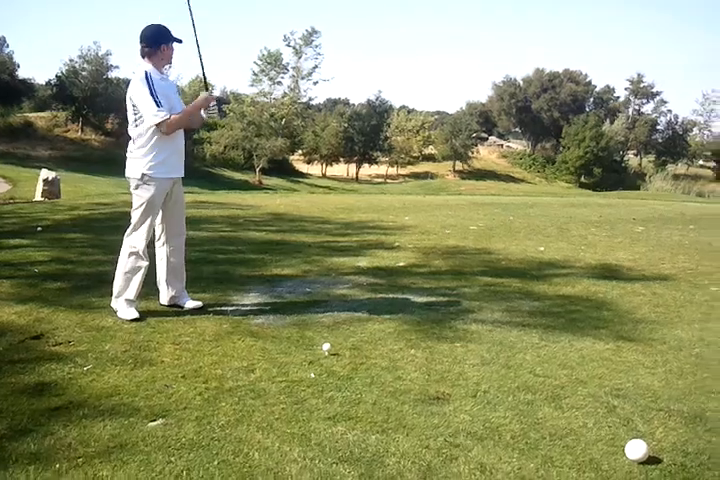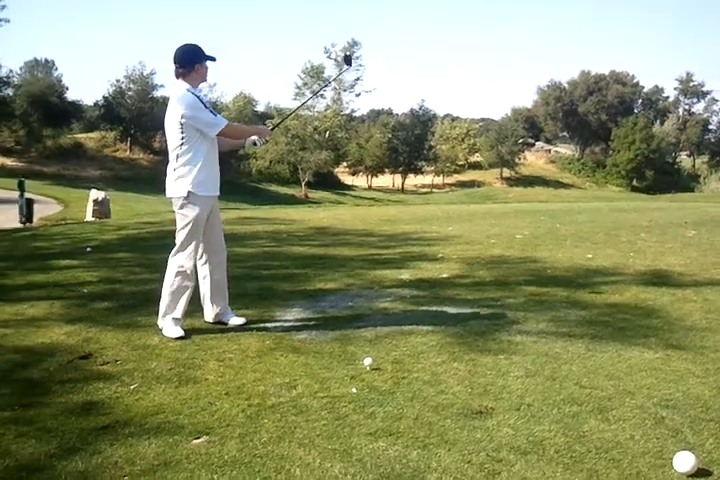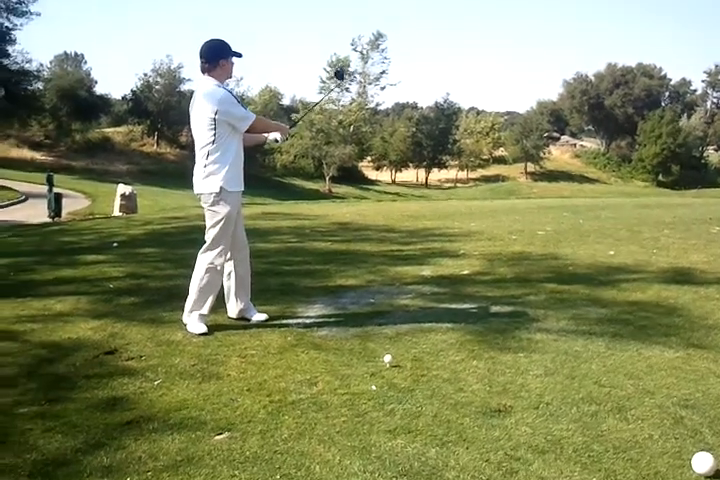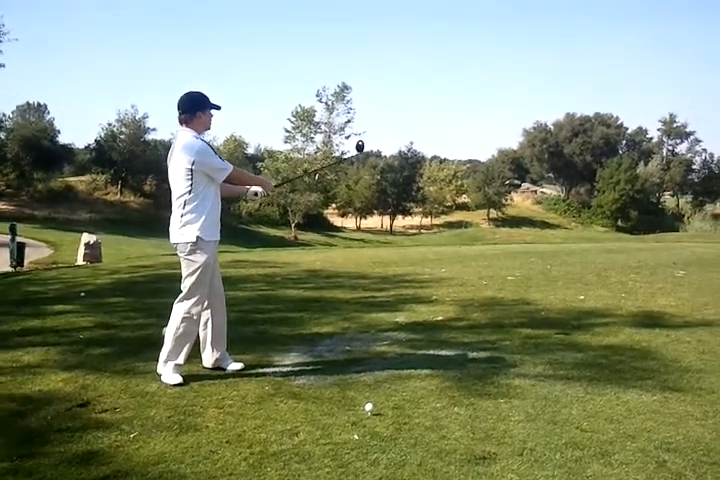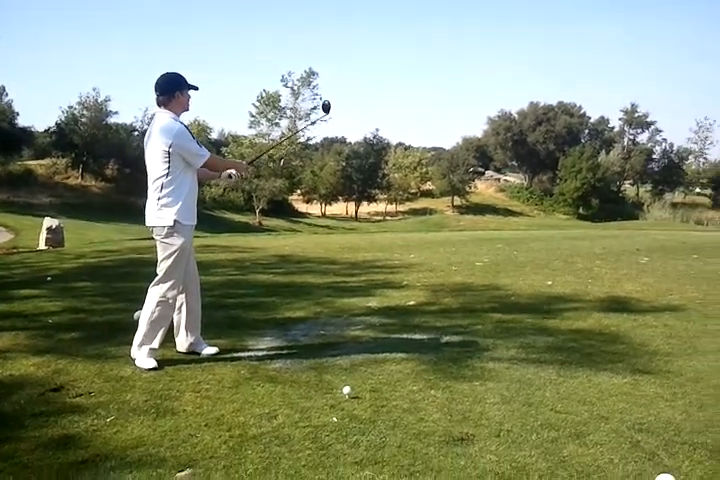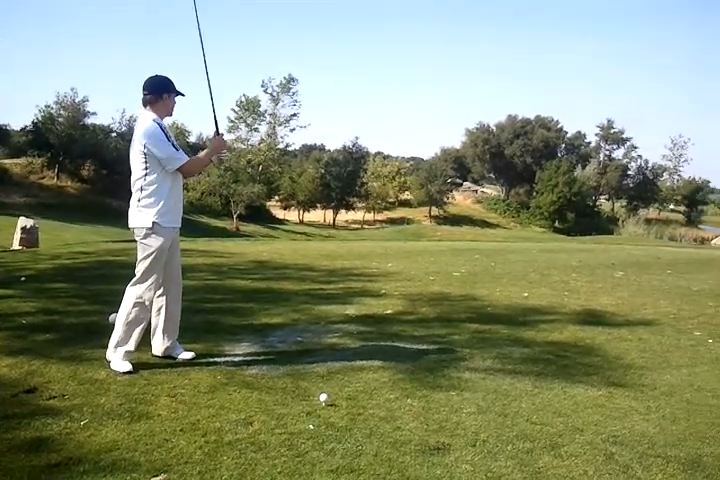
dt=0.5s
person 1, frame 1
left shoulder: (165, 82)
right shoulder: (143, 81)
left elbow: (185, 123)
right elbow: (166, 126)
left wrist: (202, 113)
right wrist: (197, 104)
left hip: (172, 172)
right hip: (149, 173)
left knee: (173, 234)
right knee: (140, 237)
left ankle: (173, 293)
right ankle: (123, 298)
person 1, frame 2
left shoulder: (189, 98)
right shoulder: (187, 99)
left elbow: (216, 141)
right elbow: (227, 130)
left wrist: (248, 140)
right wrist: (258, 130)
left hip: (205, 189)
right hip: (191, 190)
left knee: (214, 251)
right knee: (185, 255)
left ankle: (217, 309)
right ankle: (169, 317)
person 1, frame 3
left shoulder: (204, 94)
right shoulder: (218, 95)
right elbow: (254, 122)
left wrist: (267, 137)
right wrist: (279, 128)
left hip: (226, 185)
right hip: (219, 186)
left knee: (237, 248)
right knee: (215, 251)
left ankle: (240, 305)
right ankle: (194, 313)
person 1, frame 4
left shoulder: (183, 145)
right shoulder: (195, 146)
left elbow: (215, 187)
right elbow: (232, 174)
left wrist: (248, 190)
right wrist: (261, 182)
left hip: (201, 235)
right hip: (195, 235)
left knee: (213, 297)
right knee: (191, 301)
left ankle: (215, 354)
right ankle: (168, 363)
person 1, frame 5
left shoulder: (160, 126)
right shoulder: (174, 129)
right elbow: (209, 162)
left wrist: (223, 173)
right wrist: (236, 165)
left hip: (177, 218)
right hip: (172, 219)
left knee: (187, 281)
right knee: (167, 284)
left ankle: (189, 338)
right ankle: (142, 348)
person 1, frame 6
left shoulder: (152, 127)
right shoulder: (153, 129)
left elbow: (179, 170)
right elbow: (187, 168)
left wrist: (208, 156)
right wrist: (212, 149)
left hip: (165, 221)
right hip: (154, 221)
left knee: (170, 284)
right knee: (145, 286)
left ankle: (165, 343)
right ankle: (118, 350)
